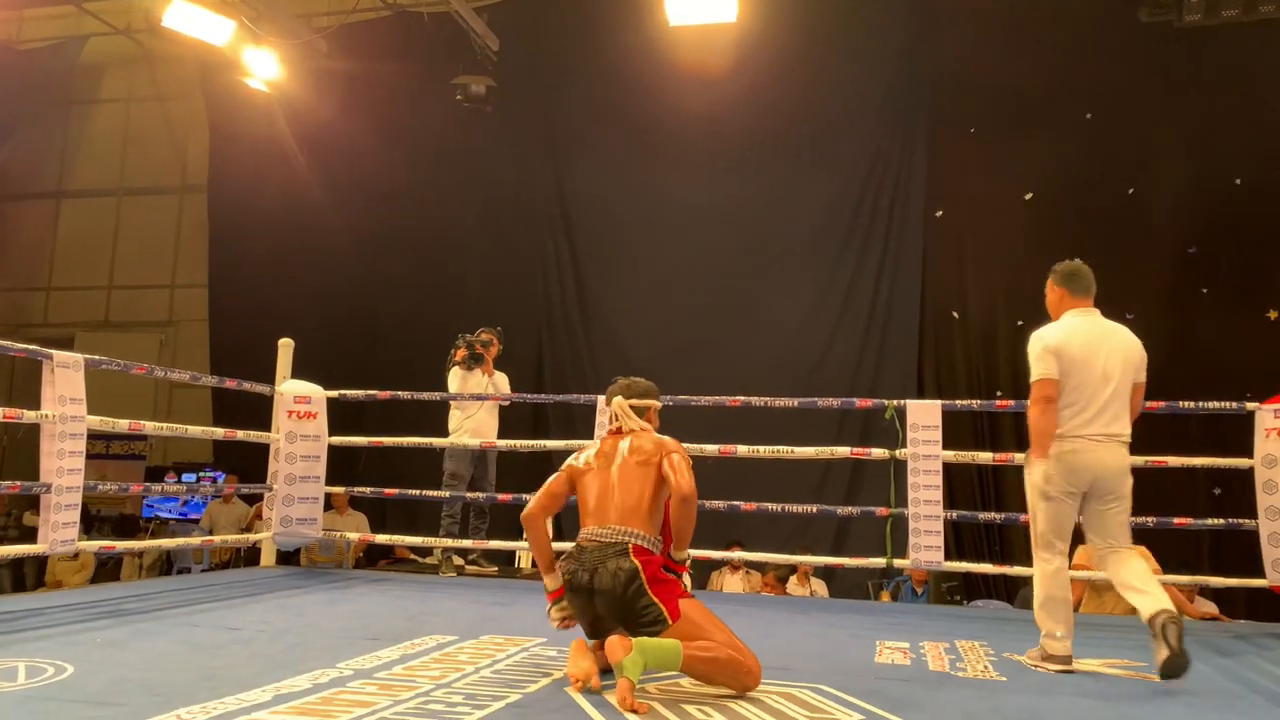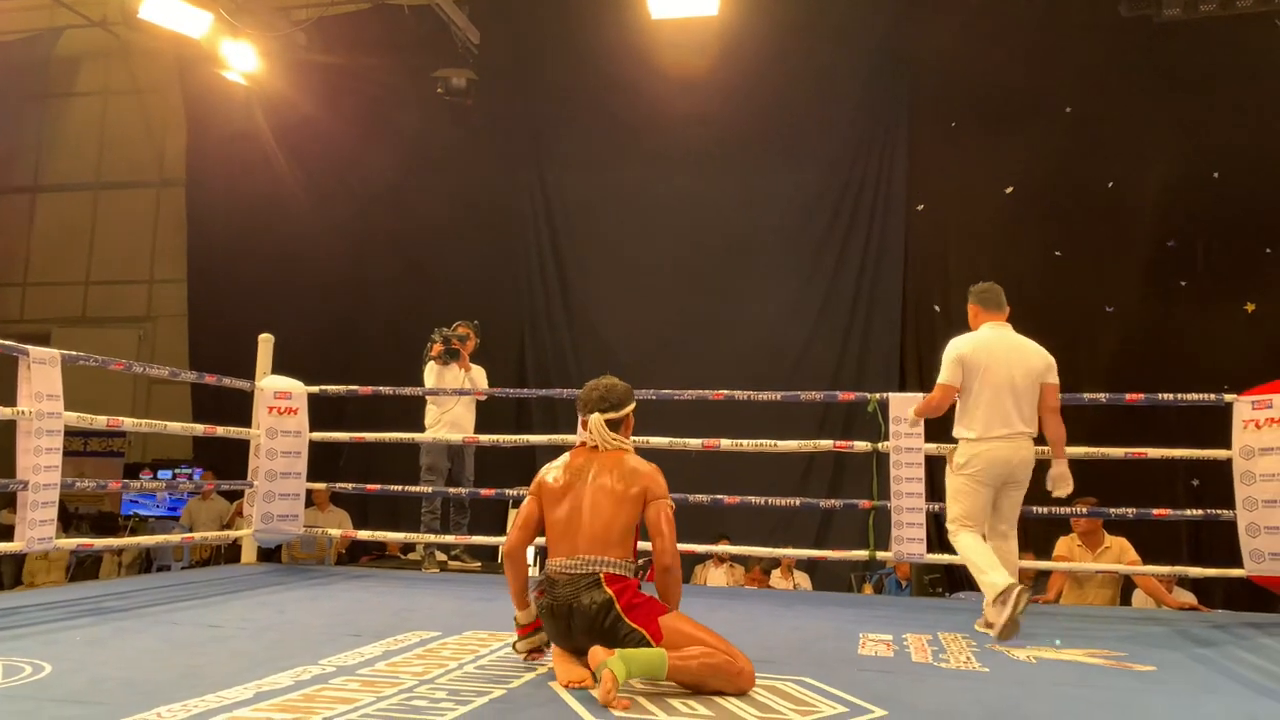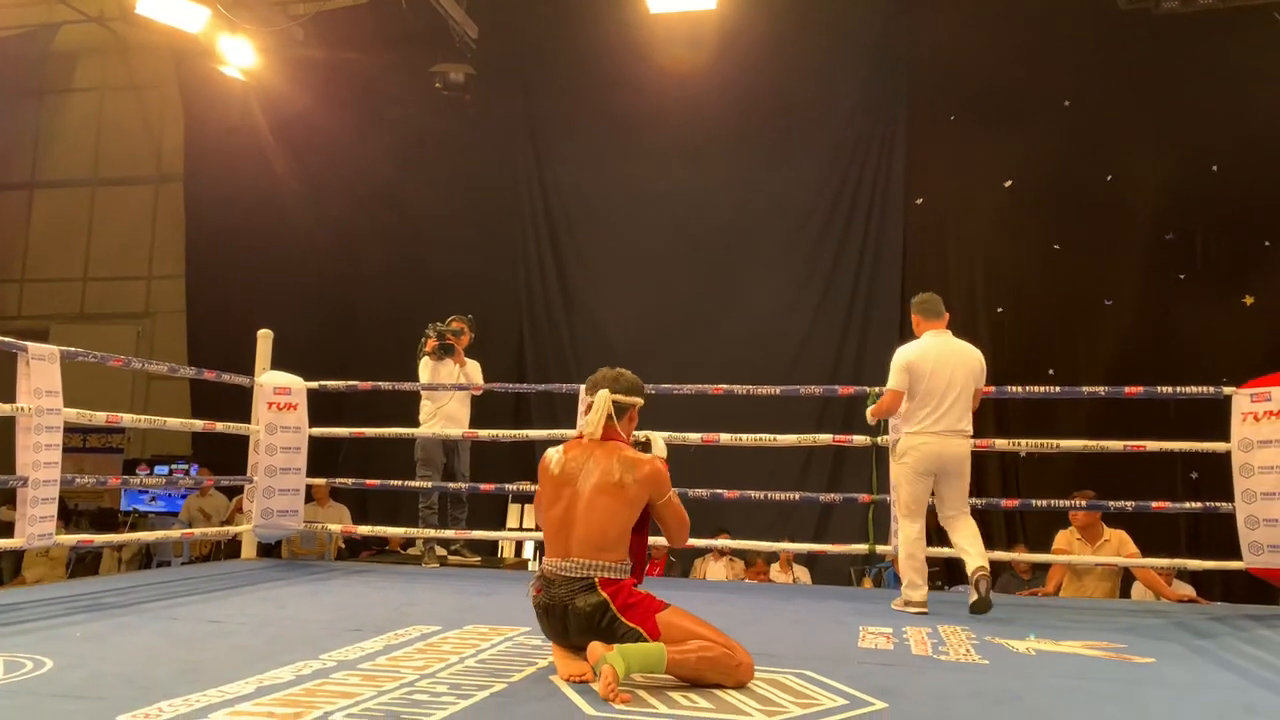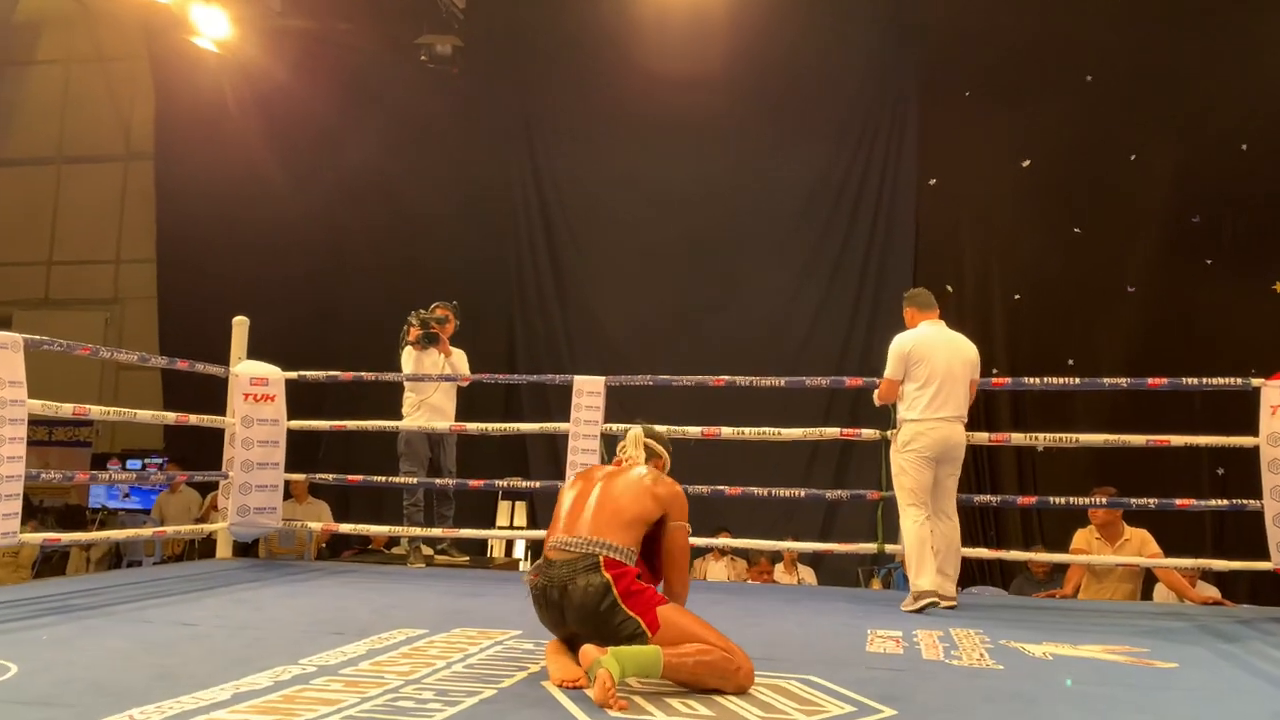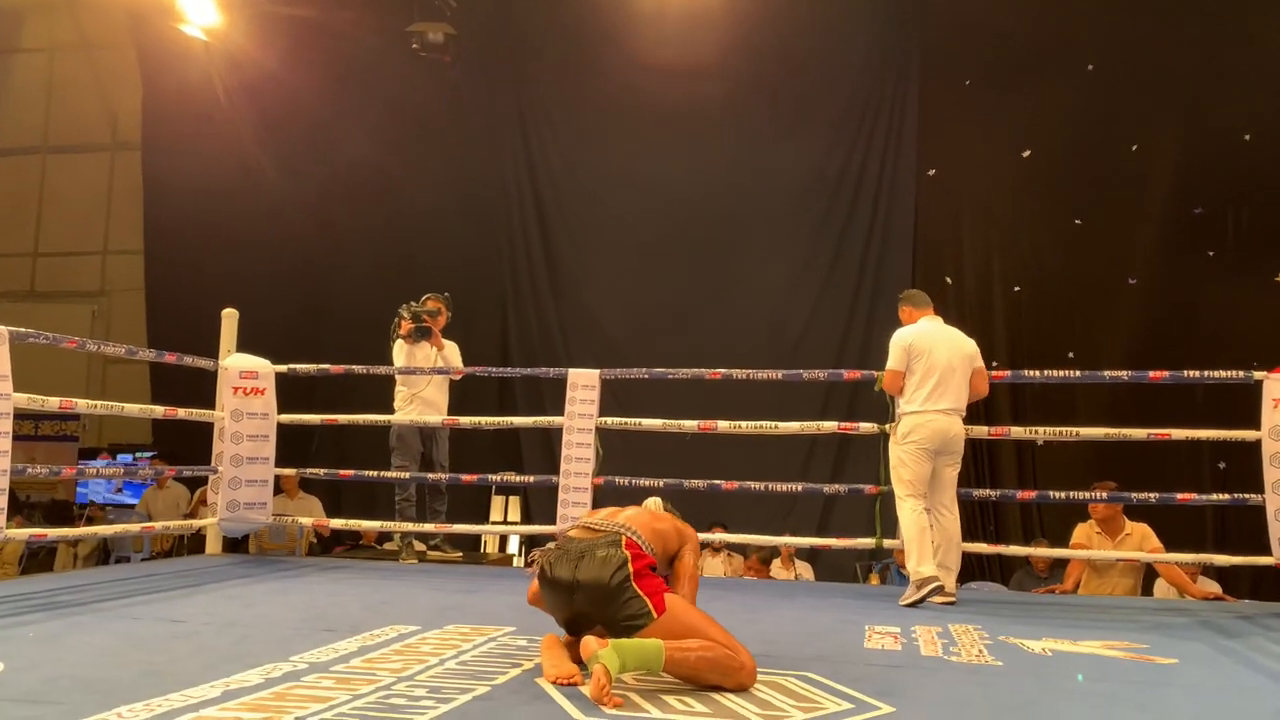
dt=0.5s
person 1, frame 1
left shoulder: (1048, 338)
right shoulder: (1129, 340)
left elbow: (1043, 402)
right elbow: (1132, 408)
left wrist: (1038, 462)
left hip: (1062, 457)
right hip: (1113, 456)
left knee: (1050, 555)
right knee: (1115, 552)
left ankle: (1055, 648)
right ankle: (1162, 615)
person 1, frame 2
left shoulder: (962, 346)
right shoulder: (1038, 352)
left elbow: (938, 403)
right elbow: (1052, 412)
left wrist: (917, 412)
right wrist: (1060, 462)
left hip: (976, 452)
right hip: (1020, 452)
left knee: (965, 532)
right knee: (1004, 532)
left ankle: (1005, 587)
right ankle: (1001, 615)
person 1, frame 3
left shoulder: (908, 353)
right shoulder: (973, 354)
left elbow: (891, 405)
right elbow: (973, 403)
left wrist: (873, 412)
left hip: (917, 444)
right hip: (958, 445)
left knee: (911, 521)
right knee: (957, 515)
left ankle: (914, 595)
right ankle: (979, 569)
person 1, frame 4
left shoulder: (906, 341)
right shoulder: (967, 345)
left elbow: (886, 393)
right elbow: (970, 396)
left wrist: (879, 397)
left hip: (917, 432)
right hip: (954, 433)
left knee: (914, 510)
right knee: (945, 512)
left ankle: (923, 587)
right ankle: (947, 589)
person 1, frame 5
left shoulder: (906, 335)
right shoulder: (965, 340)
left elbow: (891, 385)
right elbow: (981, 389)
left hip: (916, 425)
right hip: (953, 427)
left knee: (911, 501)
right knee: (945, 506)
left ankle: (923, 575)
right ankle: (946, 584)
person 2, frame 1
left shoulder: (582, 457)
right shoulder: (663, 445)
left elbow: (531, 515)
right elbow: (685, 493)
left wrist: (554, 588)
right wrist: (678, 560)
left hip: (580, 576)
right hip: (632, 573)
right knee: (747, 672)
left ankle: (592, 652)
right ankle: (633, 650)
person 2, frame 2
left shoulder: (550, 471)
right shoulder: (645, 474)
left elbow: (512, 549)
right elbow: (666, 560)
left wrist: (525, 619)
right wrist: (671, 615)
left hip: (555, 611)
right hip: (608, 605)
right knee: (740, 674)
left ankle: (574, 653)
right ankle: (622, 661)
person 2, frame 3
left shoulder: (551, 459)
right shoulder: (645, 467)
right elbow: (679, 537)
left hip: (549, 608)
right hip: (604, 605)
right knee: (740, 667)
left ankle: (574, 647)
right ankle: (618, 656)
person 2, frame 4
left shoulder: (579, 478)
right shoulder: (667, 488)
right elbow: (676, 584)
right wrist: (664, 629)
left hip: (546, 594)
right hip: (601, 588)
right knee: (739, 672)
left ankle: (567, 650)
right ankle: (616, 659)
person 2, frame 5
left shoulder: (599, 514)
right shoulder: (683, 531)
right elbow: (682, 608)
right hip: (613, 570)
right knee: (741, 670)
left ankle: (563, 647)
right ankle: (612, 652)
person 3, frame 1
left shoulder: (499, 377)
right shoulder: (459, 371)
left elbow: (506, 399)
right elbow: (457, 400)
left wrist: (489, 372)
right wrist: (462, 367)
left hip: (487, 446)
right hip: (461, 444)
left knee: (482, 503)
right knee: (453, 501)
left ankle: (475, 554)
right ankle: (446, 556)
person 3, frame 2
left shoulder: (476, 371)
right shoulder: (435, 366)
left elbow: (483, 394)
right elbow: (433, 396)
left wrist: (466, 367)
right wrist: (439, 363)
left hip: (464, 441)
right hip: (437, 438)
left knee: (462, 497)
right knee: (432, 497)
left ankle: (458, 549)
right ankle: (429, 553)
person 3, frame 3
left shoulder: (472, 365)
right shoulder: (429, 360)
left elbow: (478, 389)
right elbow: (428, 392)
left wrist: (461, 362)
right wrist: (433, 359)
left hip: (459, 435)
right hip: (431, 433)
left knee: (459, 492)
right knee: (429, 492)
left ankle: (457, 544)
right ankle: (429, 548)
person 3, frame 4
left shoulder: (457, 354)
right shoulder: (412, 350)
left elbow: (465, 379)
right elbow: (411, 383)
left wrist: (446, 352)
right wrist: (417, 348)
right hip: (415, 426)
left knee: (446, 488)
right knee: (414, 488)
left ankle: (443, 543)
right ankle: (414, 547)
person 3, frame 5
left shoulder: (449, 347)
right shoulder: (404, 343)
left elbow: (458, 373)
right elbow: (403, 378)
left wrist: (438, 345)
right wrist: (408, 341)
left hip: (437, 422)
right hip: (407, 420)
left knee: (438, 482)
right knee: (406, 484)
left ankle: (436, 539)
right ankle: (406, 542)
person 4, frame 1
left shoulder: (1139, 553)
right shoulder: (1085, 551)
left elbow: (1162, 587)
right elbow: (1080, 580)
left wrist: (1194, 613)
right wrist: (1071, 603)
person 4, frame 2
left shoulder: (1120, 545)
right shoulder: (1066, 543)
left elbow: (1141, 576)
right elbow: (1061, 570)
left wrist: (1173, 602)
right wrist: (1050, 595)
person 4, frame 3
left shoulder: (1119, 538)
right shoulder: (1064, 536)
left elbow: (1140, 568)
right elbow: (1059, 563)
left wrist: (1172, 594)
right wrist: (1050, 588)
person 4, frame 4
left shoulder: (1141, 537)
right shoulder: (1083, 536)
left elbow: (1163, 569)
right elbow: (1078, 564)
left wrist: (1196, 597)
right wrist: (1068, 590)
person 4, frame 5
left shoulder: (1142, 532)
right shoulder: (1084, 530)
left elbow: (1163, 564)
right elbow: (1078, 559)
left wrist: (1197, 592)
right wrist: (1068, 585)
